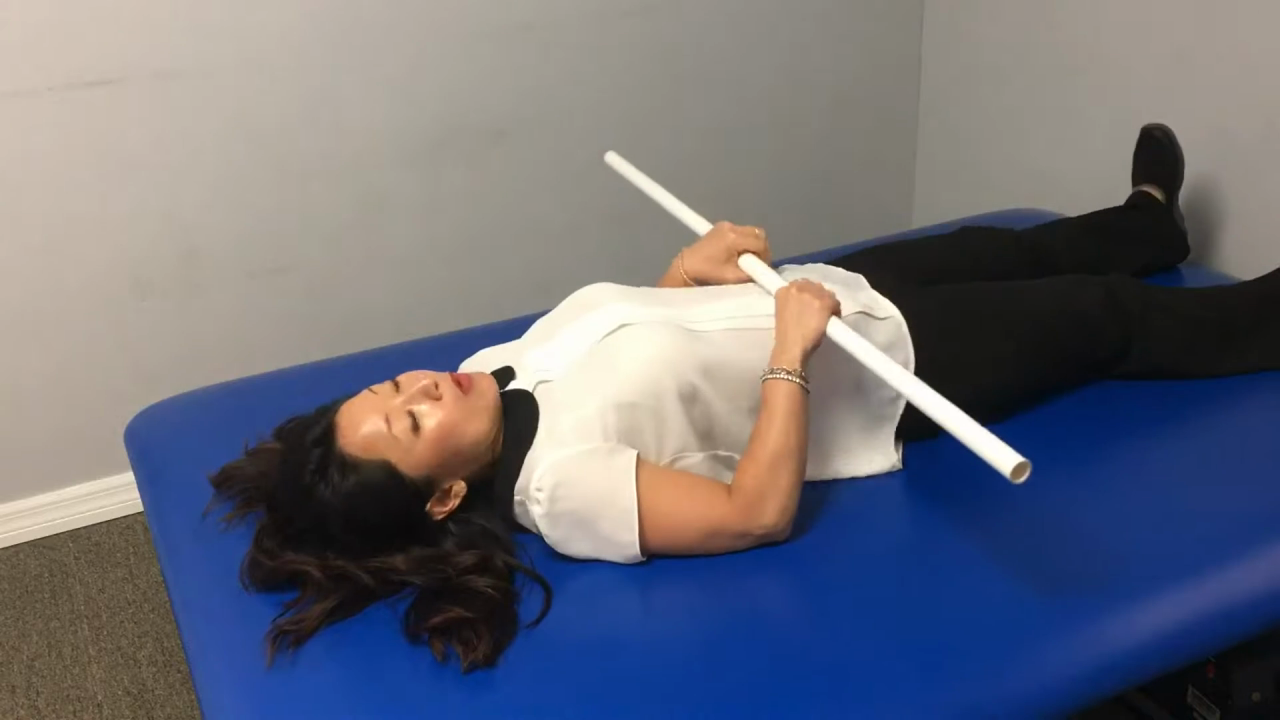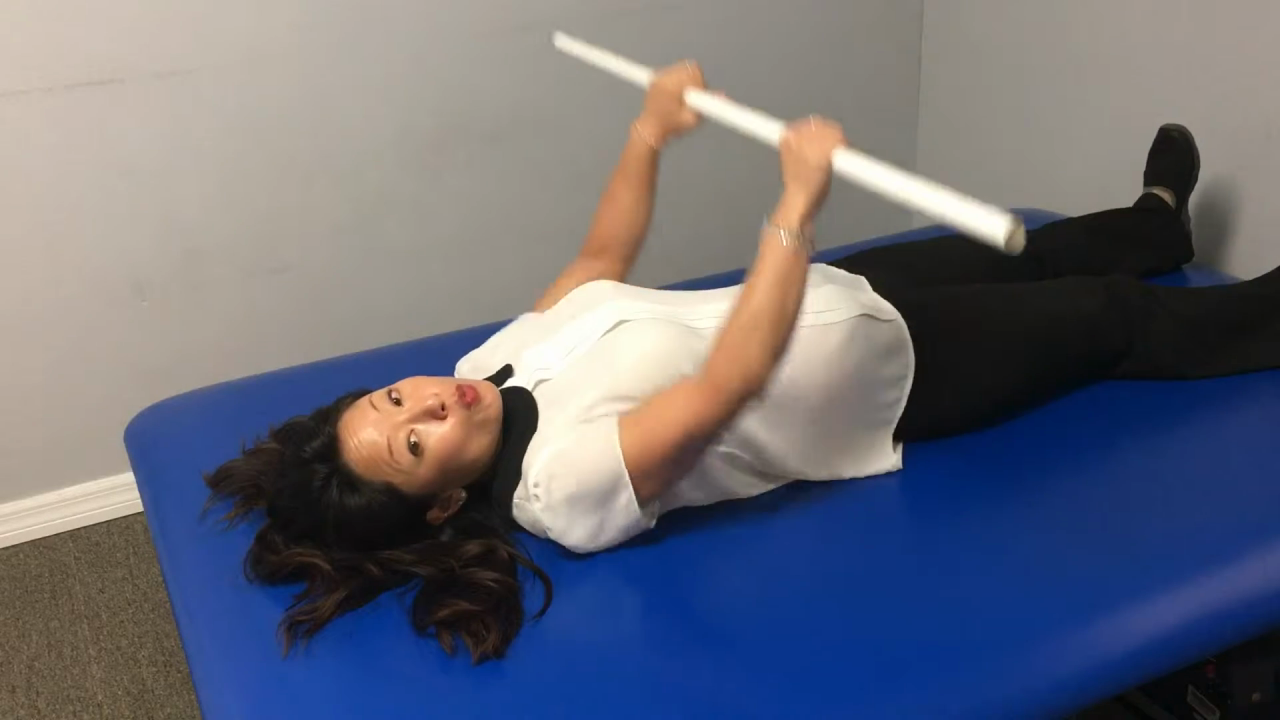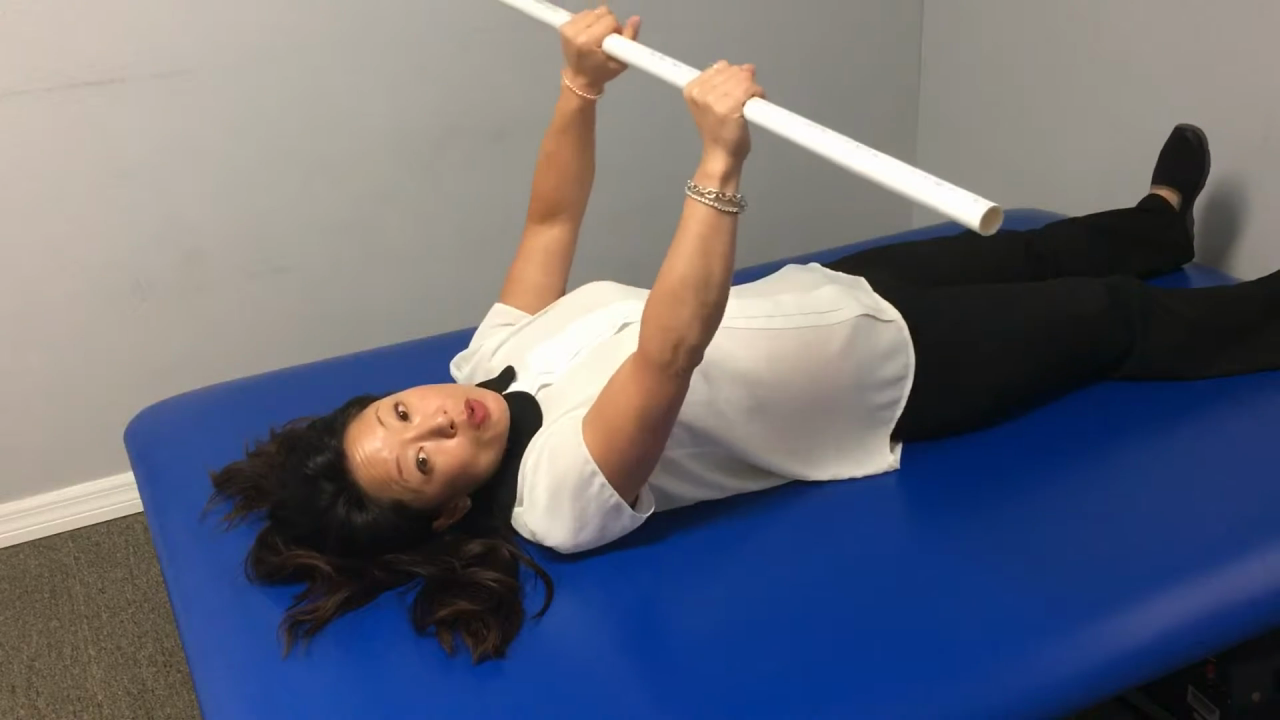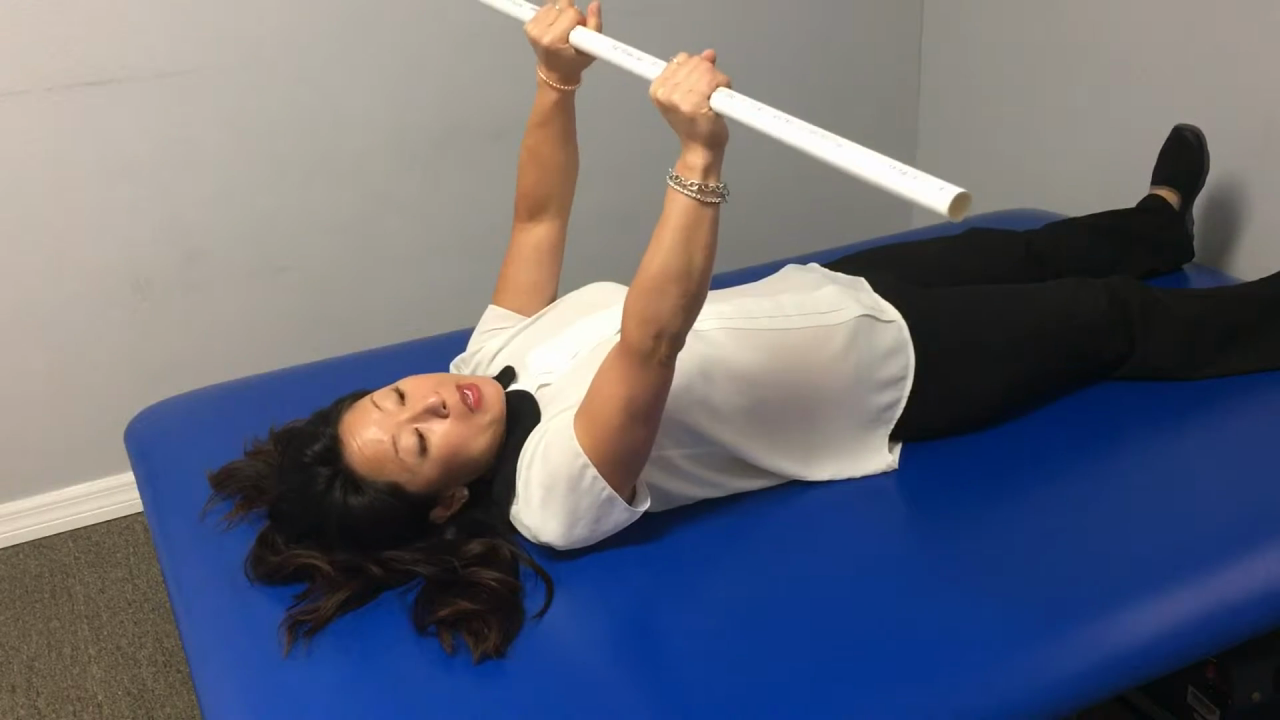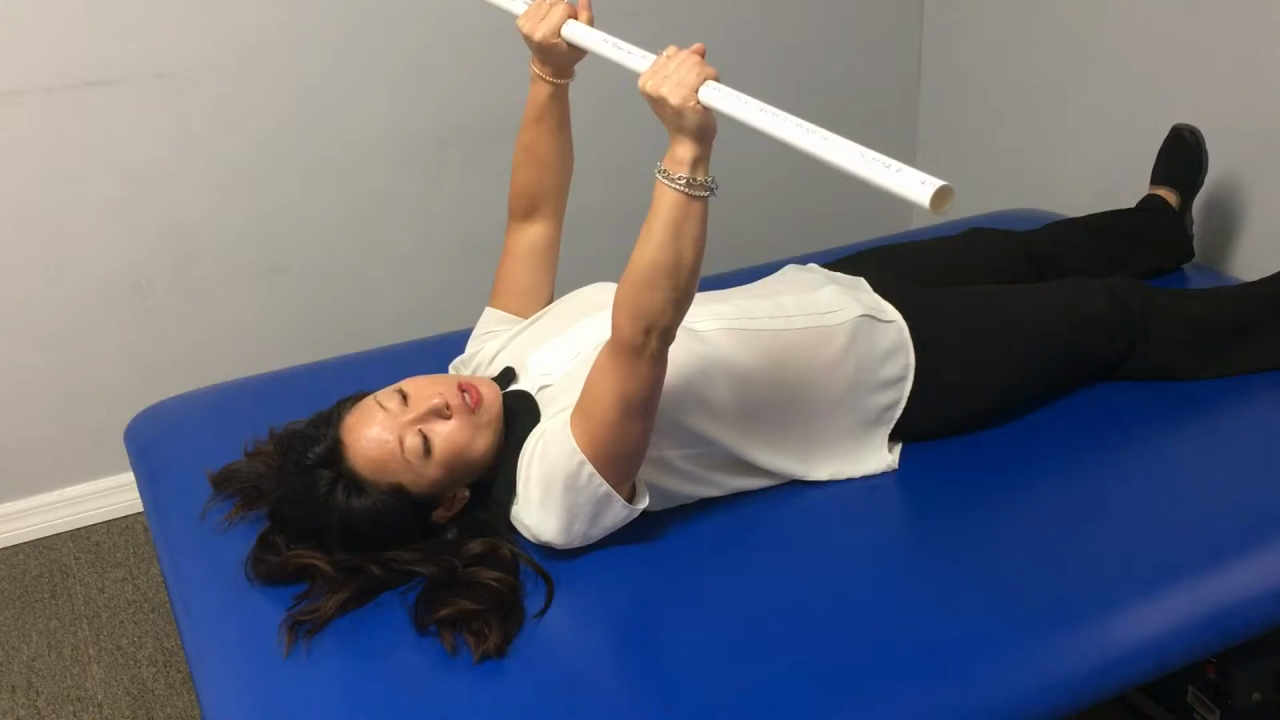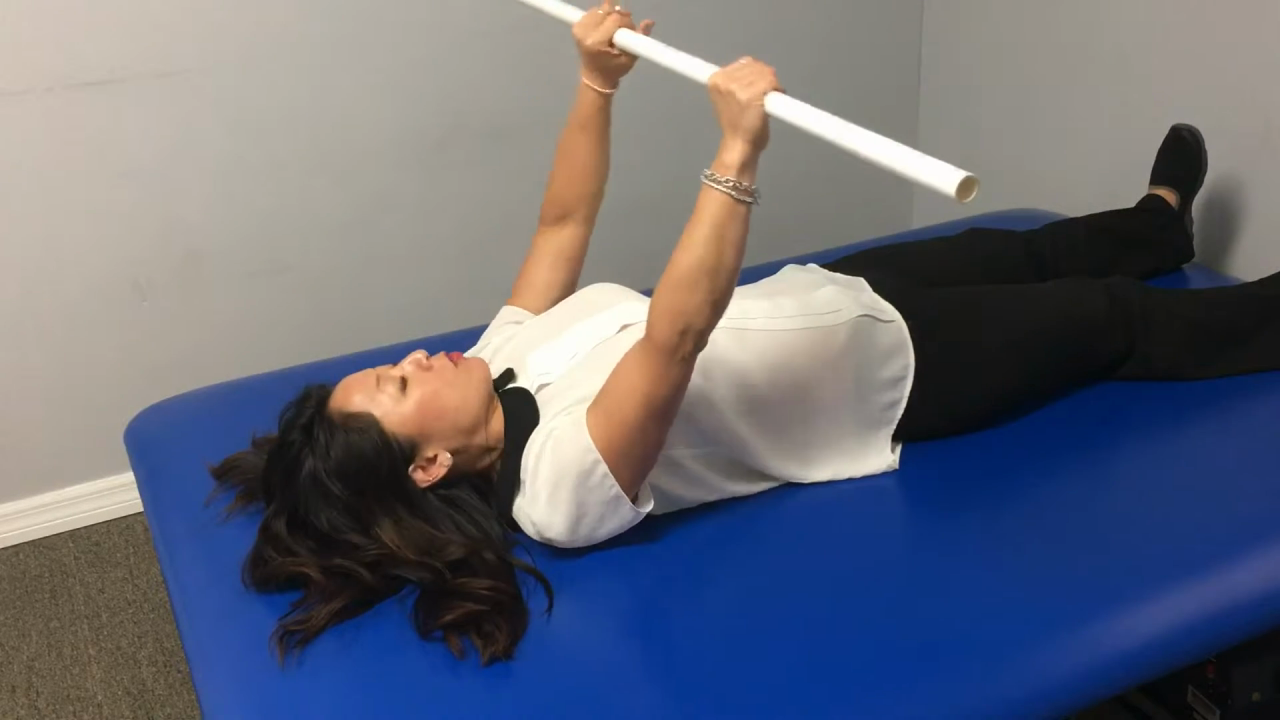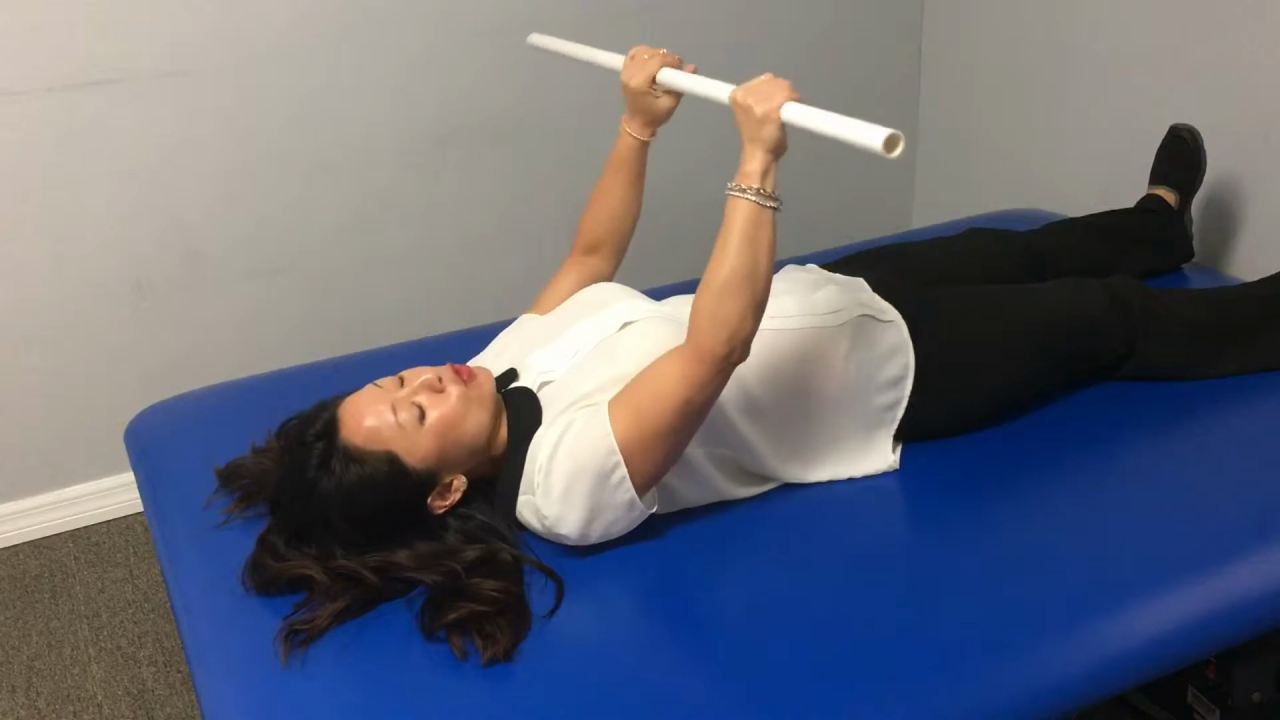
dt=0.7s
person 1, frame 1
left shoulder: (490, 366)
right shoulder: (559, 488)
right elbow: (757, 513)
left wrist: (689, 273)
right wrist: (790, 351)
left hip: (830, 287)
right hip: (885, 369)
left knee: (1009, 249)
right knee: (1108, 321)
left ankle: (1144, 223)
person 1, frame 2
left shoulder: (500, 358)
right shoulder: (564, 481)
left elbow: (605, 263)
right elbow: (741, 373)
left wrist: (648, 137)
right wrist: (796, 203)
left hip: (842, 287)
right hip: (884, 369)
left knee: (1002, 251)
right knee: (1110, 324)
left ankle: (1156, 222)
person 1, frame 3
left shoulder: (494, 357)
right shoulder: (564, 496)
left elbow: (552, 219)
right elbow: (671, 349)
left wrist: (579, 88)
right wrist: (719, 162)
left hip: (829, 290)
right hip: (889, 371)
left knee: (1014, 251)
right knee: (1113, 321)
left ankle: (1161, 222)
person 1, frame 4
left shoulder: (493, 357)
right shoulder: (557, 491)
left elbow: (540, 215)
right elbow: (654, 340)
right wrist: (700, 157)
left hip: (830, 290)
right hip: (893, 365)
left knee: (1012, 251)
right knee: (1114, 323)
left ankle: (1158, 222)
person 1, frame 5
left shoulder: (492, 360)
right shoulder: (557, 494)
left elbow: (535, 216)
right elbow: (643, 335)
right wrist: (687, 149)
left hip: (831, 291)
right hip: (891, 366)
left knee: (1012, 250)
right knee: (1117, 323)
left ankle: (1159, 223)
person 1, frame 6
left shoulder: (500, 362)
right shoulder: (565, 485)
left elbow: (561, 223)
right elbow: (676, 335)
left wrist: (595, 86)
right wrist: (736, 151)
left hip: (830, 290)
right hip: (893, 368)
left knee: (1013, 251)
right knee: (1114, 323)
left ankle: (1158, 221)
person 1, frame 7
left shoulder: (505, 361)
right shoulder: (572, 482)
left elbow: (592, 256)
right elbow: (718, 345)
left wrist: (639, 128)
right wrist: (757, 159)
left hip: (836, 289)
right hip: (891, 366)
left knee: (1016, 253)
right knee: (1113, 322)
left ankle: (1158, 220)
